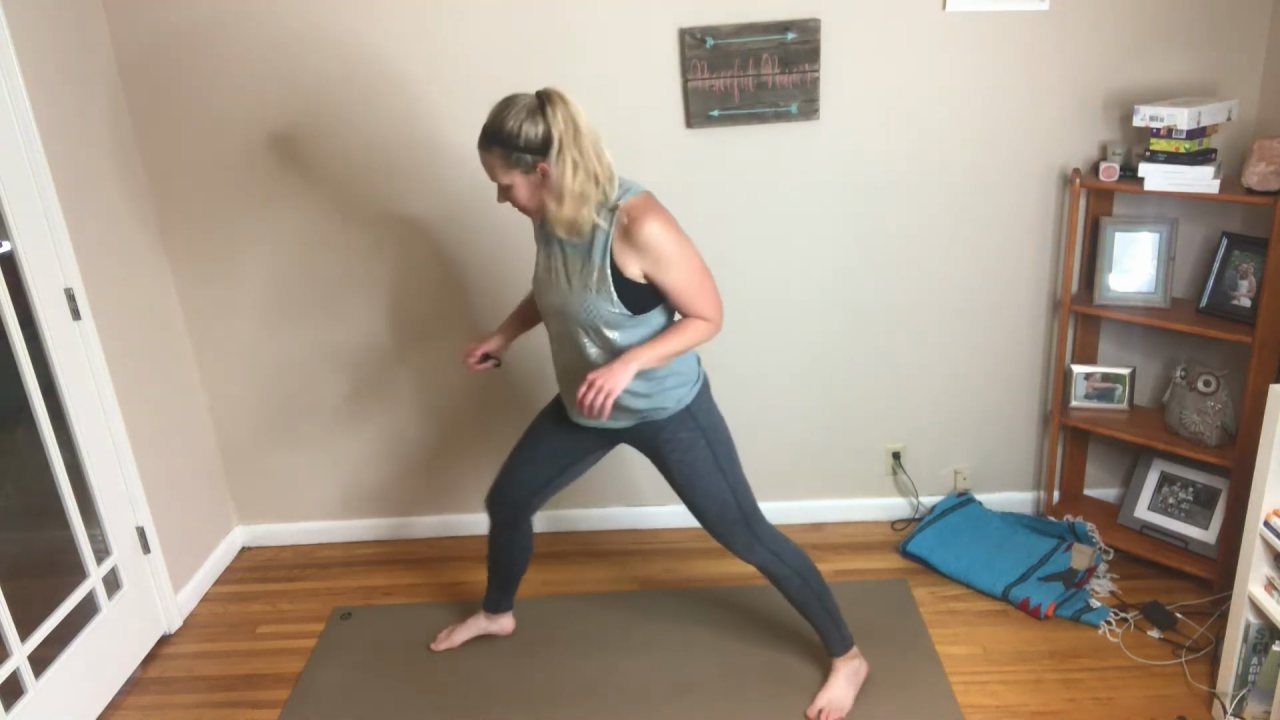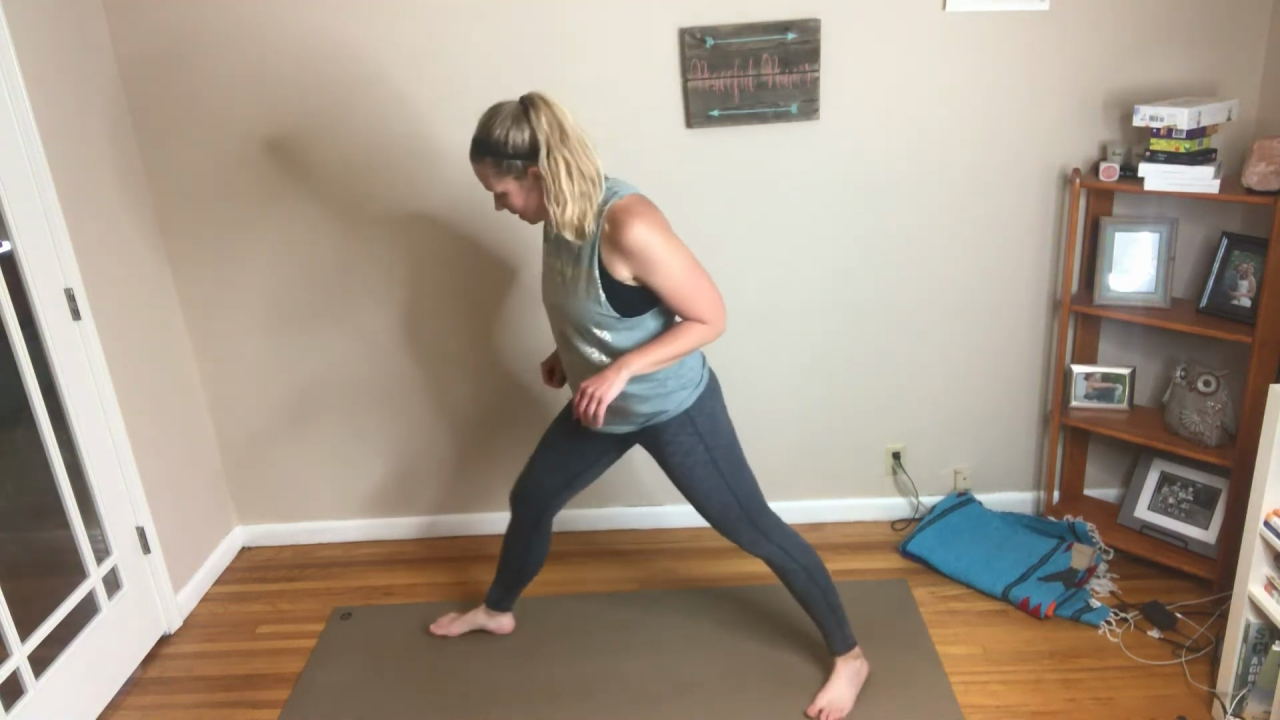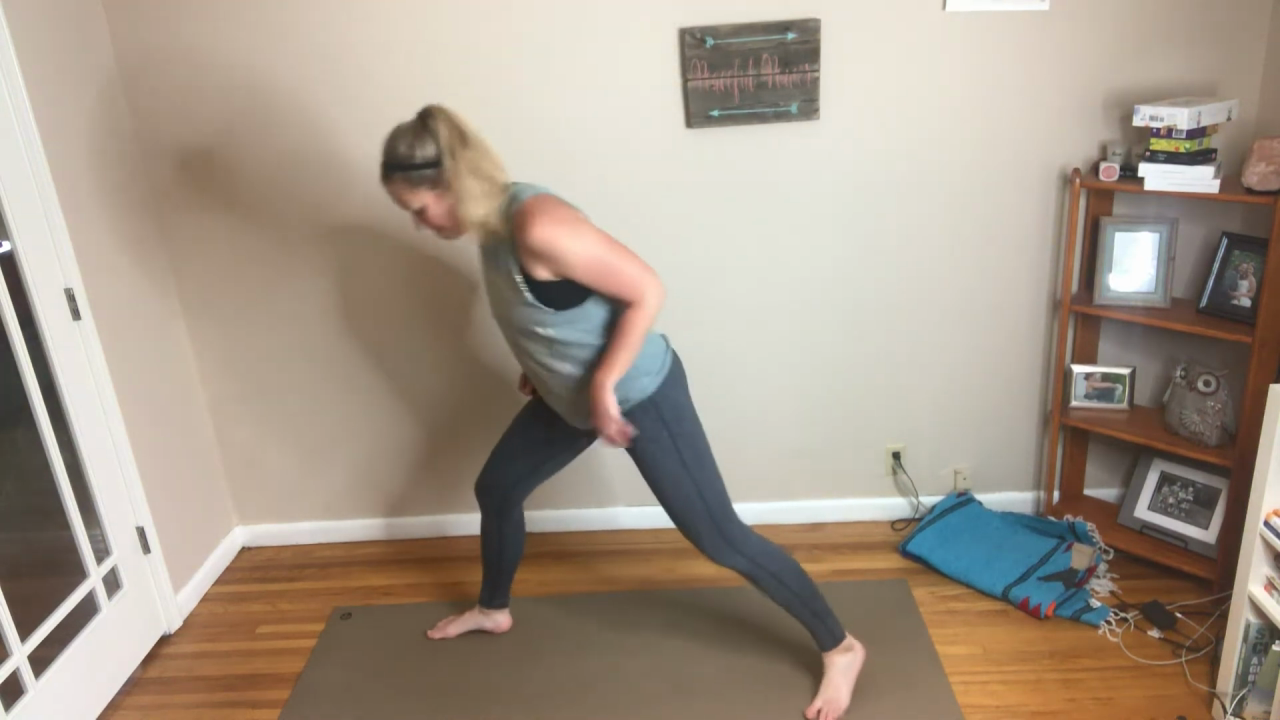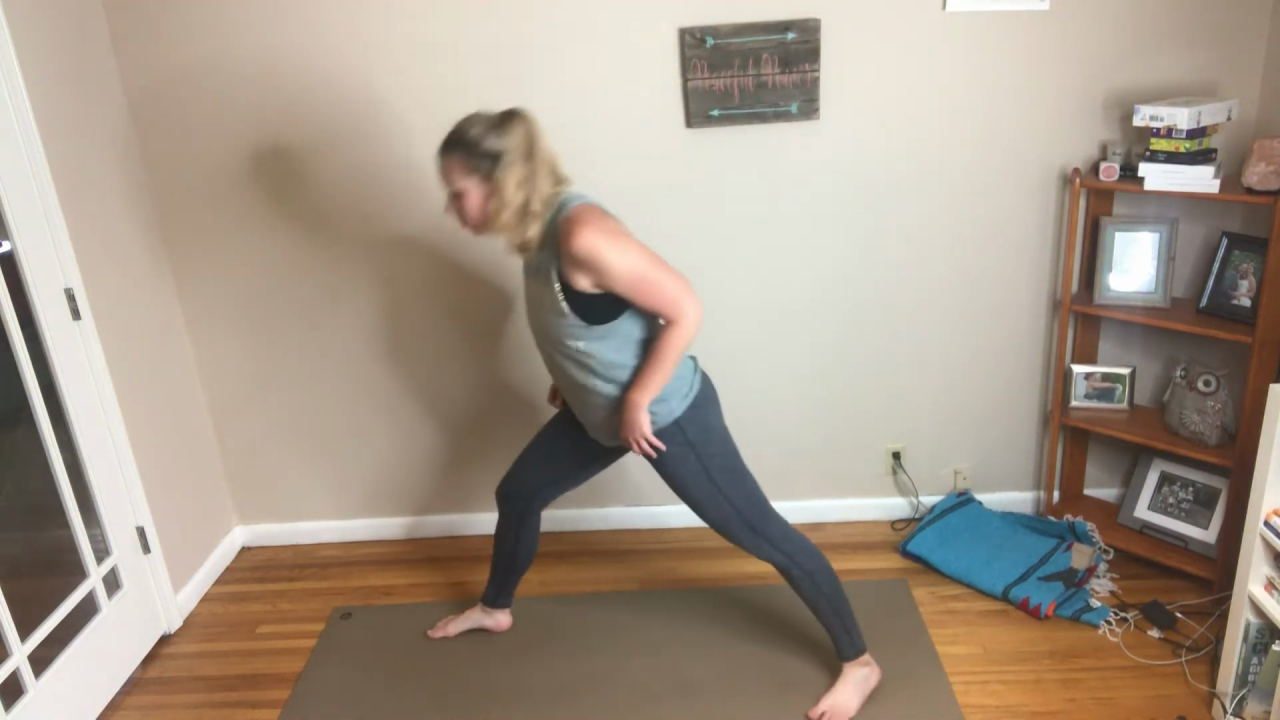
dt=0.4s
person 1, frame 1
left shoulder: (640, 223)
right shoulder: (550, 214)
left elbow: (706, 317)
left wrist: (628, 364)
right wrist: (505, 333)
left hip: (668, 408)
right hip: (582, 404)
left knee: (746, 535)
right knee: (507, 501)
left ankle: (847, 657)
right ankle: (496, 613)
person 1, frame 2
left shoulder: (628, 224)
right shoulder: (561, 214)
left elbow: (709, 319)
left wrist: (620, 371)
right wrist: (569, 355)
left hip: (673, 407)
right hip: (602, 405)
left knee: (754, 531)
right knee: (530, 500)
left ankle: (849, 657)
right ankle: (496, 611)
person 1, frame 3
left shoulder: (536, 225)
right shoulder: (490, 222)
left elbow: (646, 293)
left wrist: (603, 385)
right wrist: (542, 370)
left hip: (638, 396)
right hip: (567, 397)
left knee: (719, 536)
right knee: (495, 487)
left ankle: (840, 648)
right ankle: (493, 609)
person 1, frame 4
left shoulder: (580, 233)
right shoulder: (533, 228)
left elbow: (684, 310)
left wrist: (638, 402)
right wrist: (570, 380)
left hip: (666, 414)
right hip: (598, 412)
left knee: (761, 534)
right knee: (516, 493)
left ankle: (859, 663)
right ankle: (494, 608)
